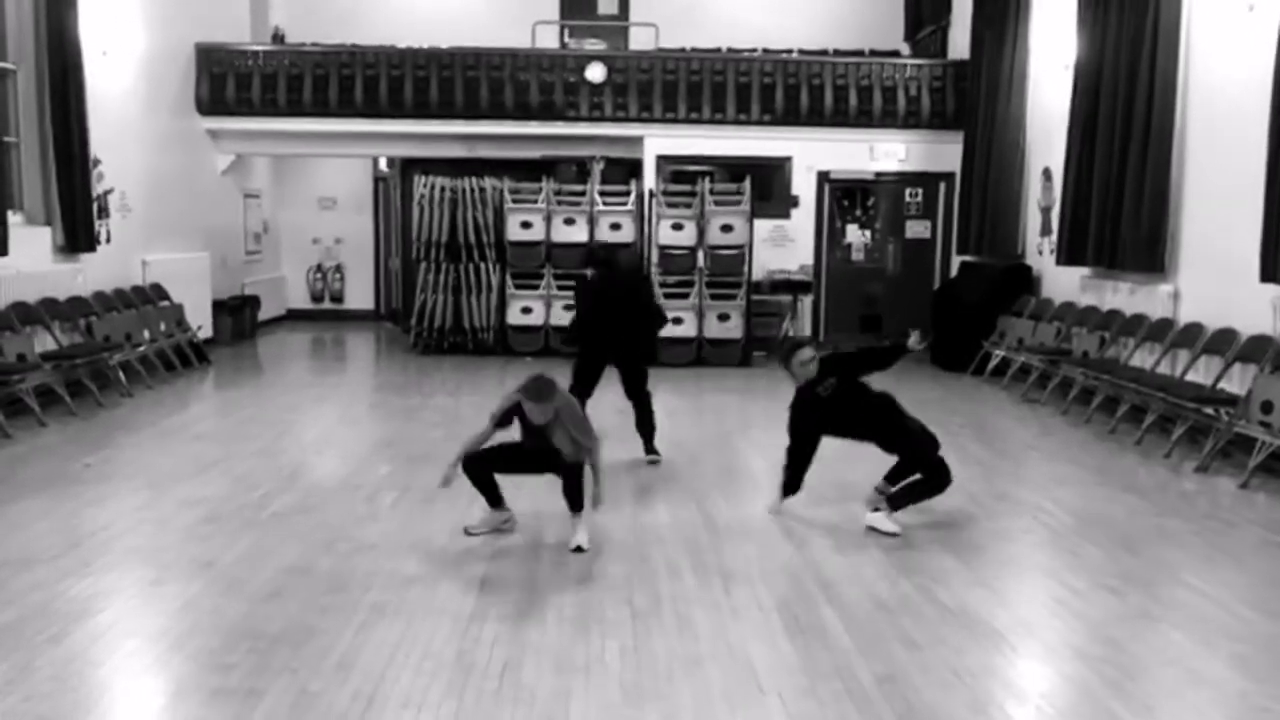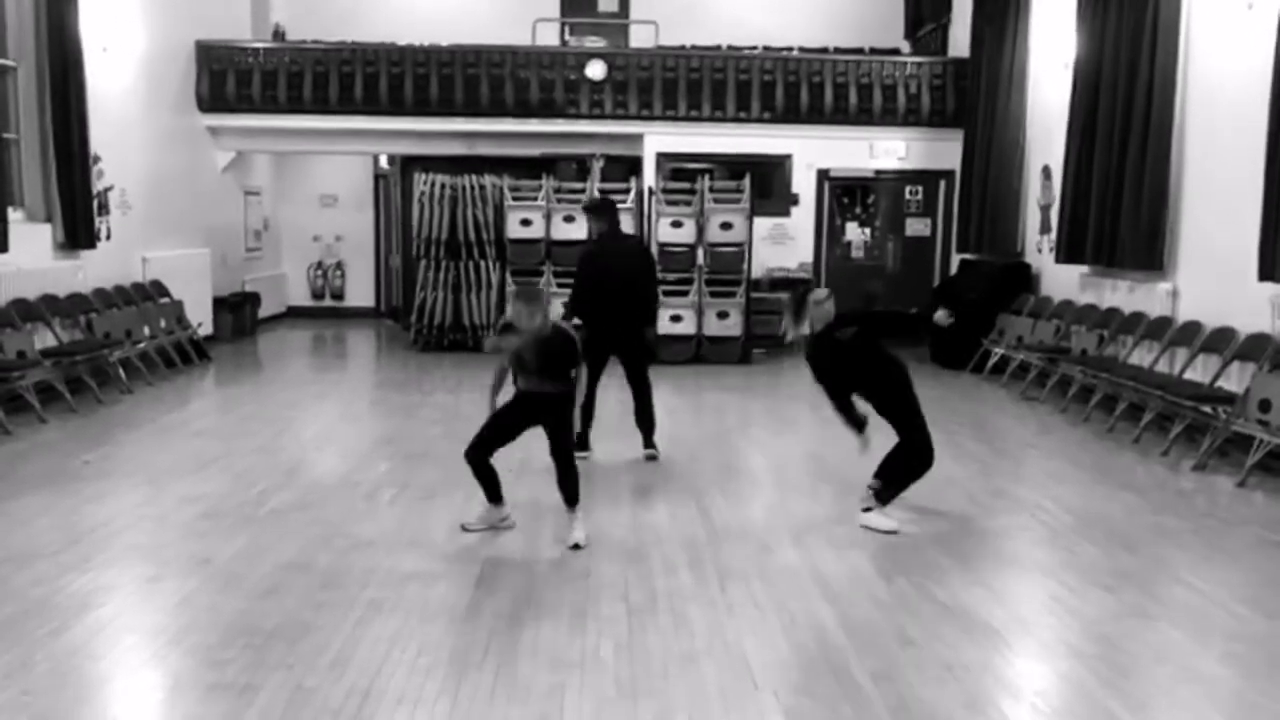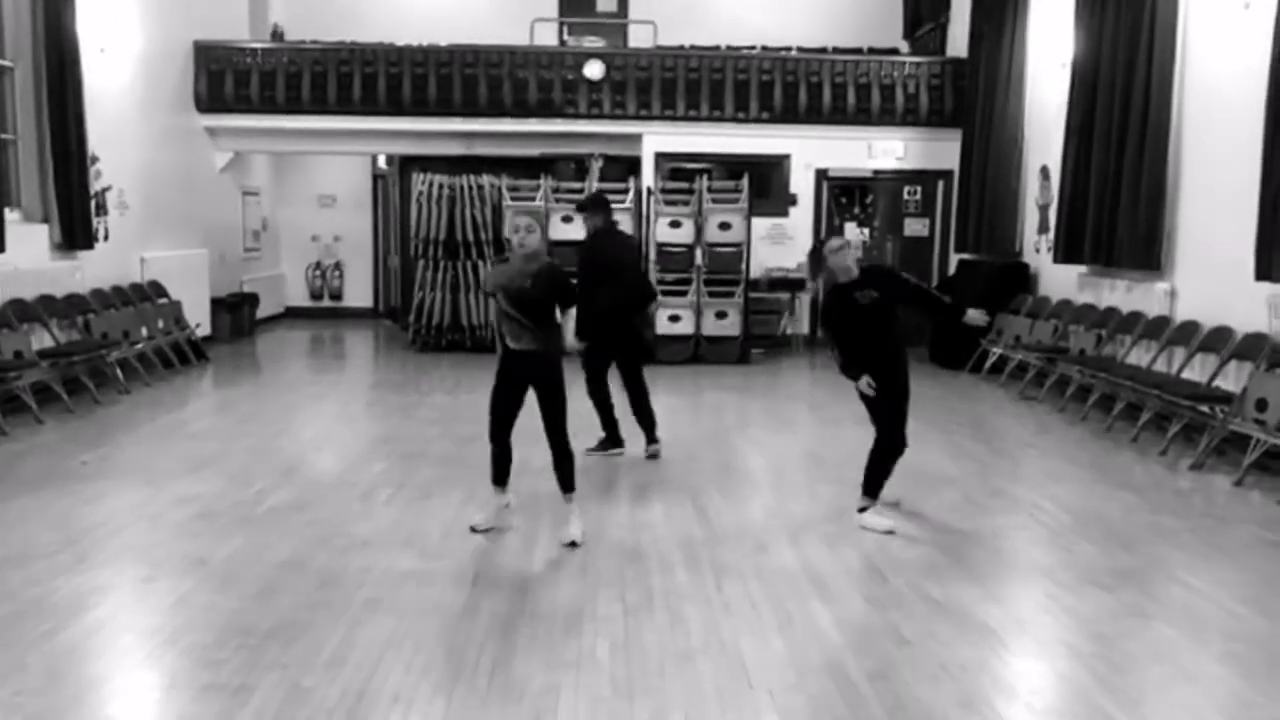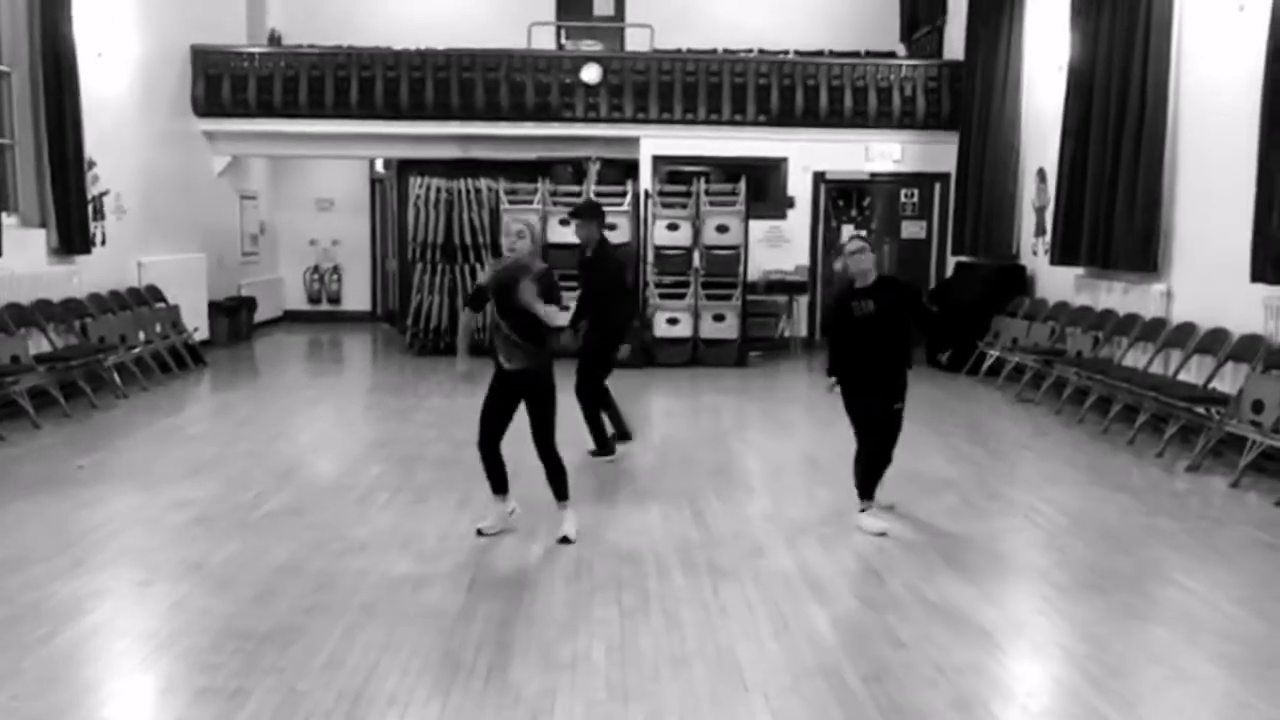
dt=0.2s
person 1, frame 1
left shoulder: (572, 414)
right shoulder: (515, 404)
left elbow: (591, 449)
right elbow: (484, 435)
left wrist: (598, 485)
right wrist: (454, 464)
left hip: (561, 456)
right hip: (530, 454)
left knee: (572, 472)
right knee: (473, 463)
left ankle: (577, 522)
right ankle: (500, 514)
person 1, frame 2
left shoulder: (562, 338)
right shoulder: (508, 331)
left elbow: (577, 373)
right elbow: (502, 366)
left wrist: (573, 414)
right wrist: (492, 401)
left hip: (556, 403)
right hip: (523, 401)
left knee: (563, 456)
right knee: (475, 452)
left ankle: (574, 518)
right ankle: (496, 511)
person 1, frame 3
left shoulder: (554, 273)
right shoulder: (501, 271)
left elbow: (568, 315)
left wrist: (568, 337)
left hip: (545, 361)
right hip: (511, 360)
left knee: (557, 436)
right knee: (498, 434)
left ankle: (572, 513)
right ankle: (500, 503)
person 1, frame 4
left shoulder: (542, 277)
right shoulder: (491, 279)
left elbow: (554, 319)
right elbow: (468, 313)
left wrist: (536, 303)
right wrist: (463, 355)
left hip: (538, 377)
right hip: (505, 375)
left knee: (546, 449)
right knee: (487, 443)
left ankle: (566, 513)
right ankle: (502, 510)
person 2, frame 1
left shoulder: (831, 365)
right shoulder: (802, 406)
left elbow: (870, 360)
right elbow: (800, 449)
left wrist: (906, 346)
right wrist: (786, 492)
left hip: (888, 412)
right hip: (883, 426)
left knee: (928, 446)
right knee: (939, 475)
left ankle: (883, 490)
right ankle: (879, 509)
person 2, frame 2
left shoulder: (850, 320)
right shoulder: (817, 350)
left elbow: (886, 323)
right elbow: (835, 389)
right wrist: (857, 425)
left hip: (896, 378)
right hip: (889, 389)
left knee: (914, 441)
right knee: (922, 453)
left ankle: (874, 490)
right ankle: (870, 508)
person 2, frame 3
left shoulder: (879, 277)
right shoulder: (833, 299)
left elbow: (920, 295)
right elbow: (840, 341)
left wrist: (960, 313)
right wrist: (857, 373)
left hip: (895, 364)
right hip: (871, 375)
left knee: (892, 434)
right knee: (893, 437)
left ankle: (873, 492)
right ankle: (866, 508)
person 2, frame 4
left shoulder: (898, 288)
right shoulder: (841, 300)
left elbow: (926, 319)
right elbow: (835, 341)
right wrist: (835, 373)
left hip: (891, 379)
right hip: (857, 383)
left knee: (886, 441)
right knee: (868, 444)
left ankle: (870, 498)
right ankle: (866, 507)
person 3, frame 1
left shoulder: (590, 289)
right shoulder: (635, 275)
left elbow: (582, 324)
right elbow: (653, 312)
left hip: (596, 346)
right hip: (632, 344)
left knee: (579, 392)
right knee: (639, 394)
right ankle: (650, 447)
person 3, frame 2
left shoulder: (593, 252)
right shoulder: (638, 247)
left elbow: (582, 291)
right elbow: (650, 287)
left wrist: (567, 315)
right wrist: (649, 324)
left hip: (600, 328)
right hip: (633, 327)
left knee: (590, 383)
right knee: (640, 383)
left ankle: (583, 440)
right ankle: (648, 442)
person 3, frame 3
left shoulder: (592, 247)
right shoulder: (629, 243)
left elbow: (588, 294)
right elbow: (642, 285)
left wrist: (582, 332)
right wrist: (641, 317)
left hip: (602, 327)
right hip: (629, 323)
left knee: (597, 382)
right knee: (634, 381)
left ankle: (613, 438)
right ankle: (651, 437)
person 3, frame 4
left shoulder: (607, 259)
right shoulder: (590, 255)
left elbow: (620, 301)
left wrist: (621, 339)
right wrist: (575, 322)
left hip: (604, 333)
right hip: (596, 330)
left knee: (585, 387)
right knee: (594, 383)
left ankle: (605, 445)
right ankle: (620, 429)
